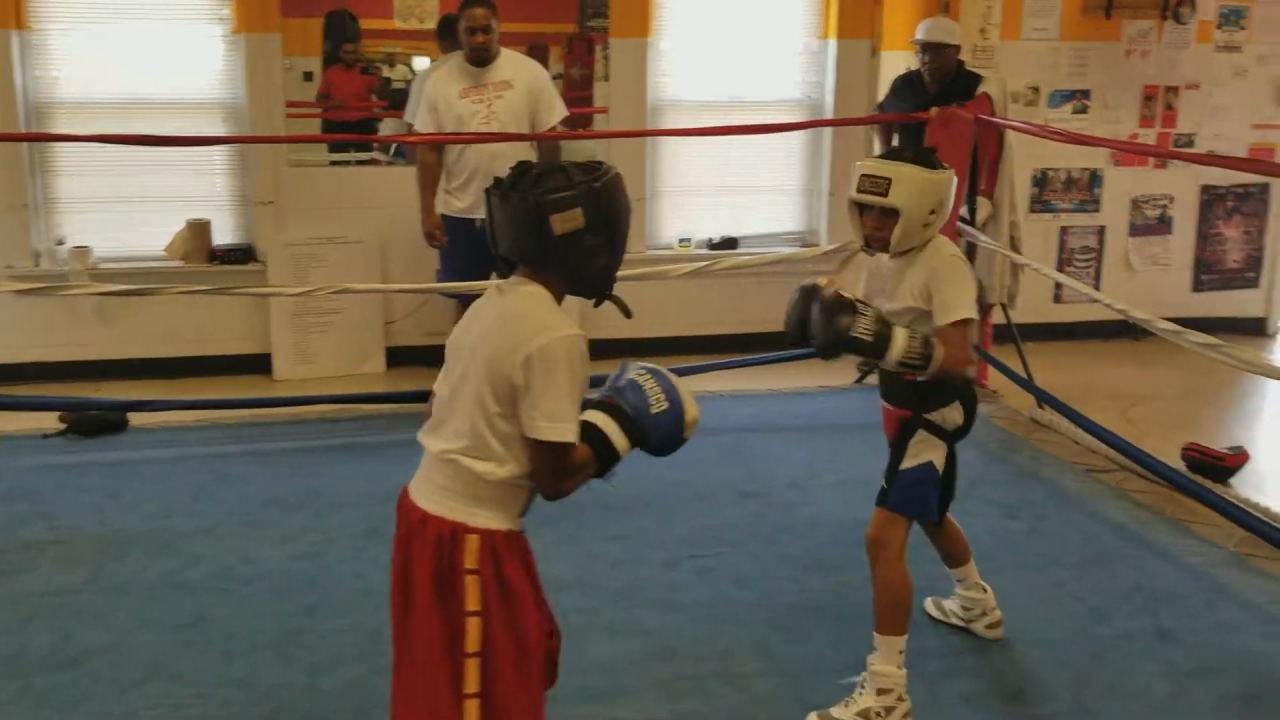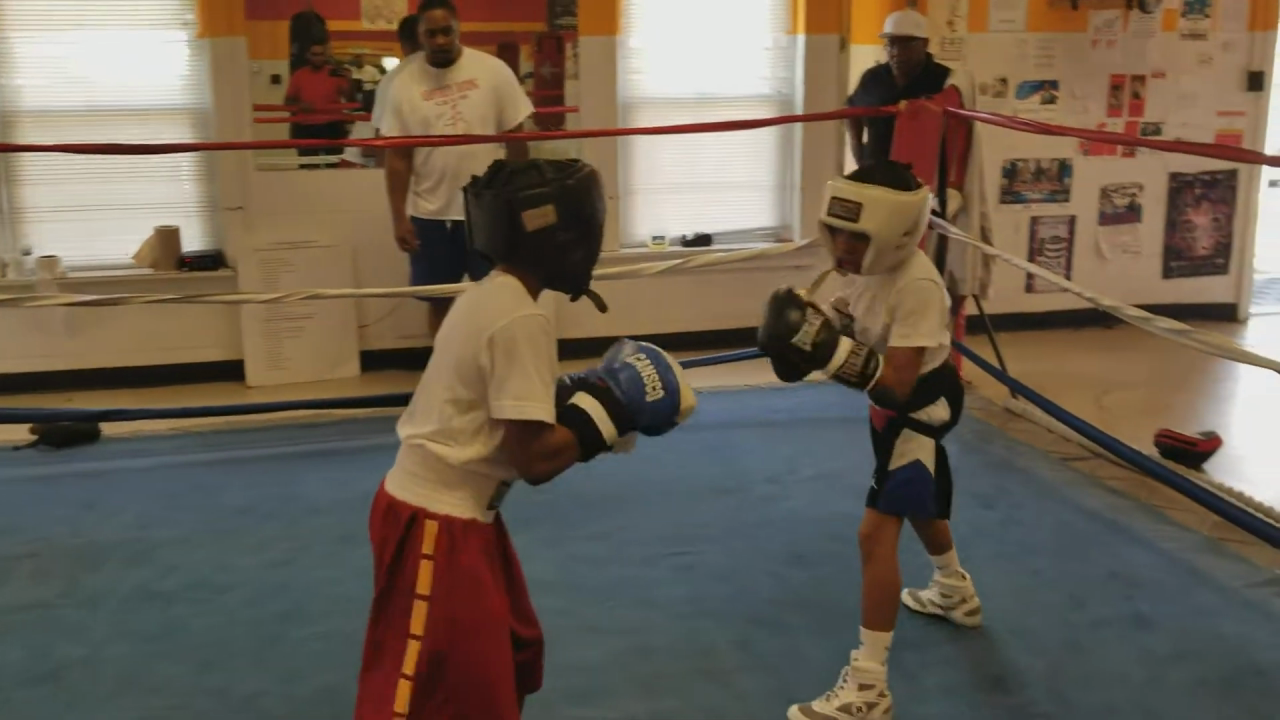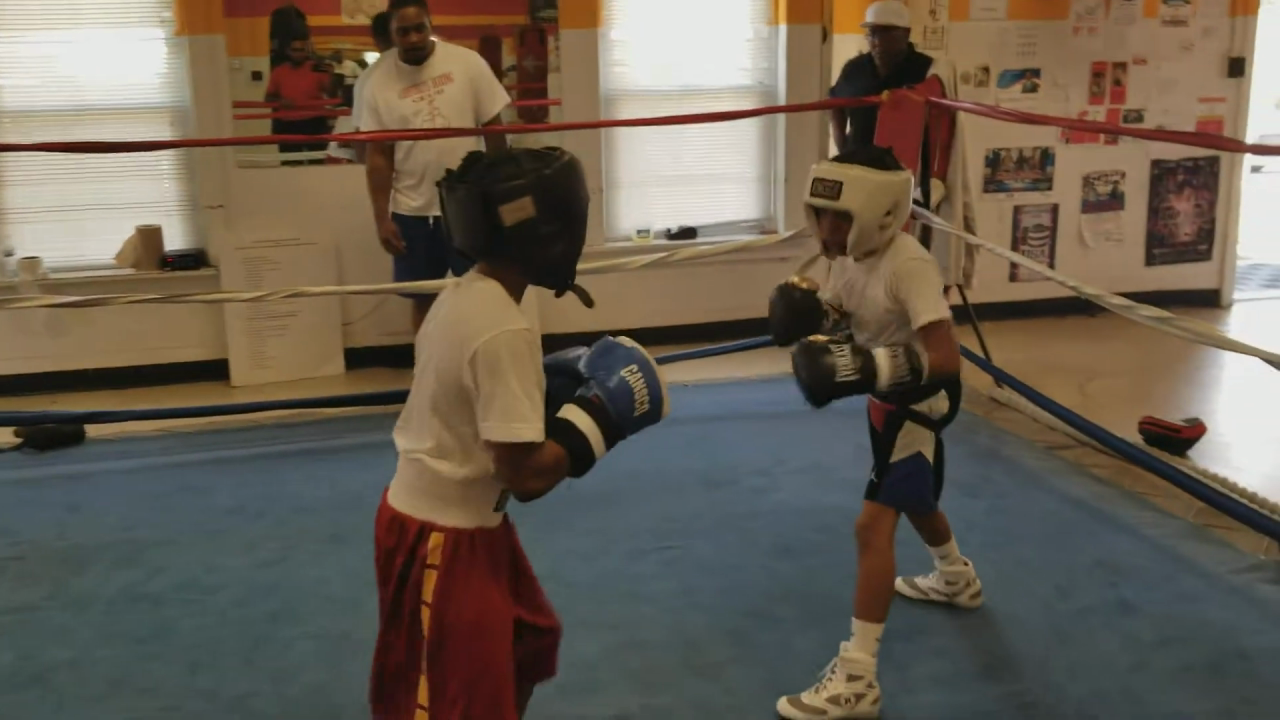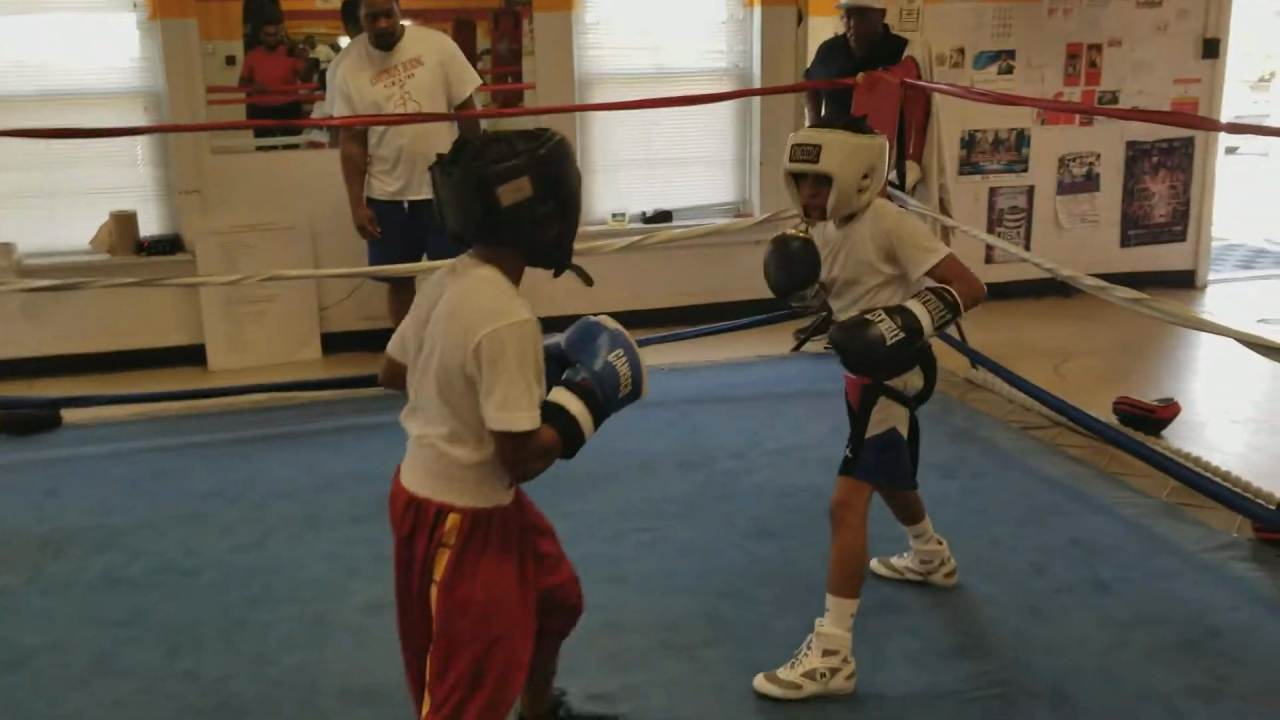
dt=0.2s
person 1, frame 1
left shoulder: (945, 264)
right shoulder: (897, 250)
left elbow: (961, 362)
right elbow: (881, 315)
left wrist: (882, 338)
right wrist: (829, 313)
left hip: (935, 408)
right hip: (906, 402)
left knee: (884, 536)
right knee: (927, 509)
right ankle: (977, 604)
person 1, frame 2
left shoulder: (916, 284)
right shoulder: (870, 261)
left elbow: (898, 379)
right elbow: (855, 314)
left wrist: (825, 348)
right wrist: (813, 319)
left hip: (921, 403)
right hip: (894, 401)
left knee: (876, 533)
right knee: (917, 503)
right ankle: (956, 592)
person 1, frame 3
left shoulder: (907, 263)
right shoulder: (850, 253)
left elbow: (946, 356)
right elbow: (842, 315)
left wrist: (861, 368)
right wrist: (806, 315)
left hip: (919, 398)
right hip: (888, 395)
left knee: (874, 525)
right knee: (911, 496)
right ankle: (957, 578)
person 1, frame 4
left shoulder: (891, 224)
right shoulder: (828, 224)
left elbow: (970, 289)
right elbow: (828, 297)
left wrist: (902, 321)
right wrist: (794, 278)
left hip: (896, 371)
right hip: (866, 368)
left knee: (846, 502)
right knee: (886, 475)
left ankle: (832, 655)
right ankle: (931, 558)
person 2, frame 1
left shoulder: (492, 305)
right shoulder: (555, 336)
right elbow: (553, 478)
right wrist: (619, 422)
left hip: (442, 516)
right hip: (468, 537)
left knee: (529, 656)
person 2, frame 2
left shoulder: (483, 297)
right shoulder: (522, 321)
right elbow: (535, 459)
left wrist: (576, 393)
right wrist: (608, 405)
left hip: (457, 514)
right hip: (433, 525)
left knee: (516, 653)
person 2, frame 3
left shoulder: (458, 297)
right shoulder: (504, 332)
right elbow: (526, 475)
left wrist: (547, 387)
right wrist: (599, 414)
left hip: (463, 518)
right hip: (443, 536)
left knee: (532, 640)
person 2, frame 4
left shoulder: (444, 282)
right shoulder: (506, 320)
left elbow: (394, 371)
right elbow: (524, 459)
right wrist: (586, 396)
left hip: (461, 496)
right hip: (457, 516)
left knee: (552, 600)
person 3, frame 1
left shoulder: (529, 73)
right shoulder: (441, 82)
left elbow: (548, 141)
right elbow: (430, 150)
right wrist: (428, 212)
right hip: (461, 211)
right knee: (467, 298)
person 3, frame 2
left shoulder: (493, 71)
right shoulder: (404, 85)
left elbow: (515, 137)
right elbow: (398, 156)
right wrist: (399, 218)
right hip: (430, 214)
right knee: (439, 300)
person 3, frame 3
left shoulder: (467, 63)
right shoulder: (379, 83)
left elbow: (493, 129)
right elbow: (378, 155)
right wrist: (381, 218)
right hip: (412, 211)
right knee: (423, 295)
person 3, frame 4
left shoulder: (437, 45)
right shoulder: (349, 65)
left elbow: (466, 109)
right elbow: (351, 141)
right wrist: (356, 205)
right hip: (387, 194)
right knee: (399, 280)
